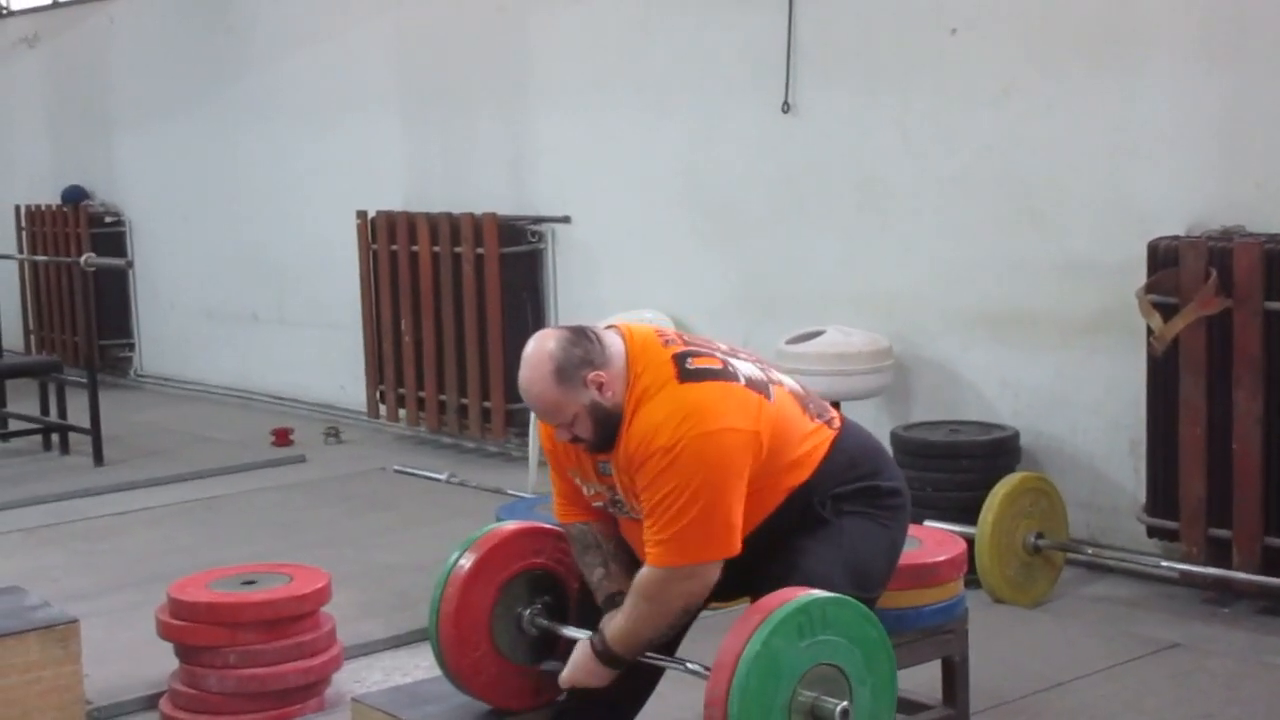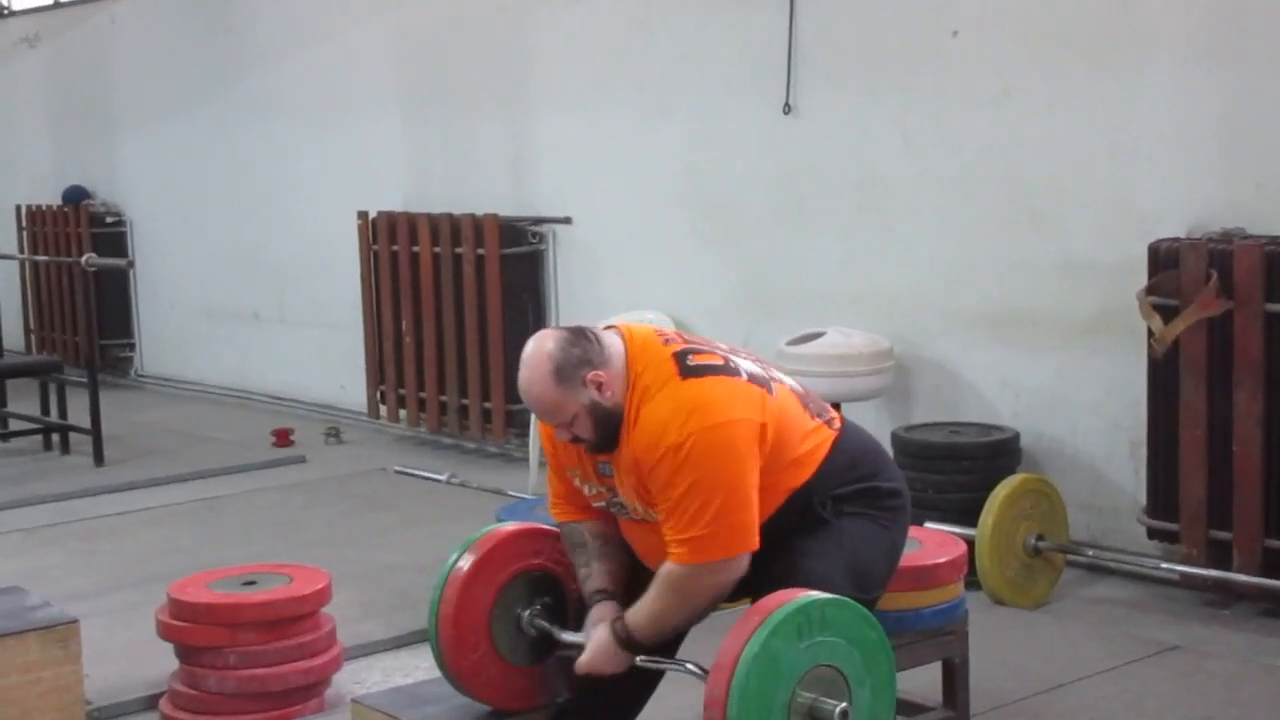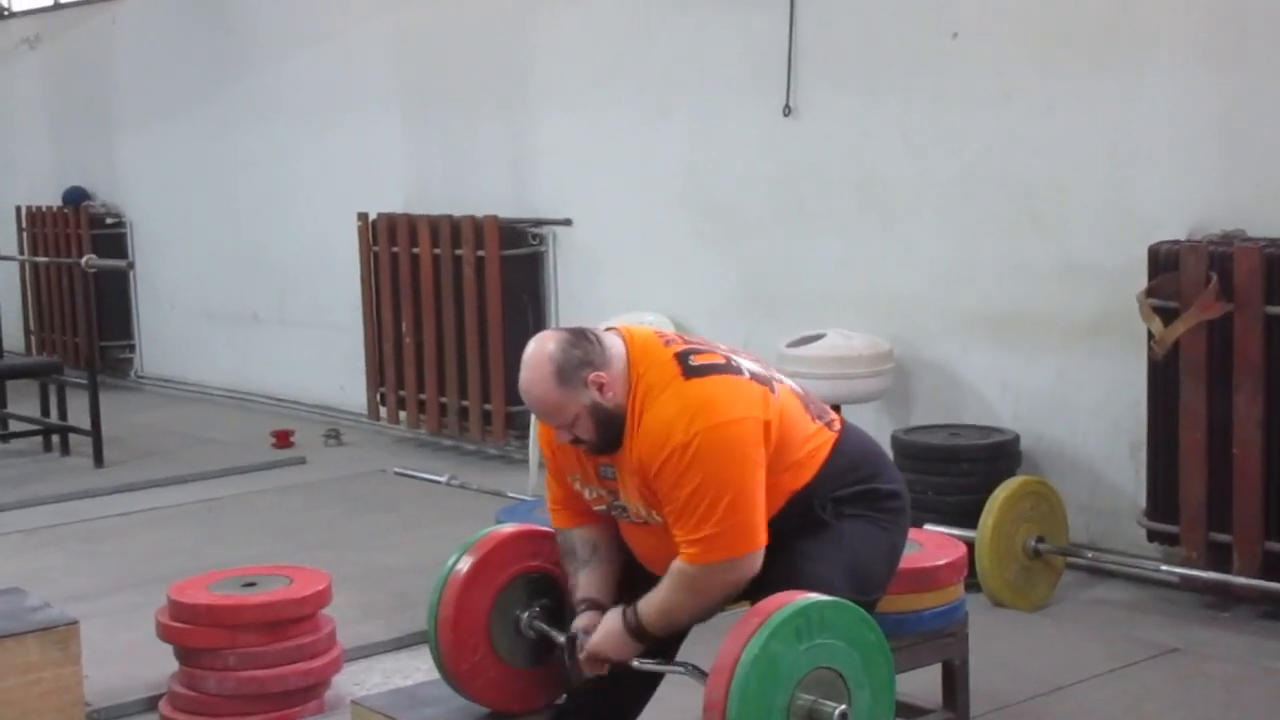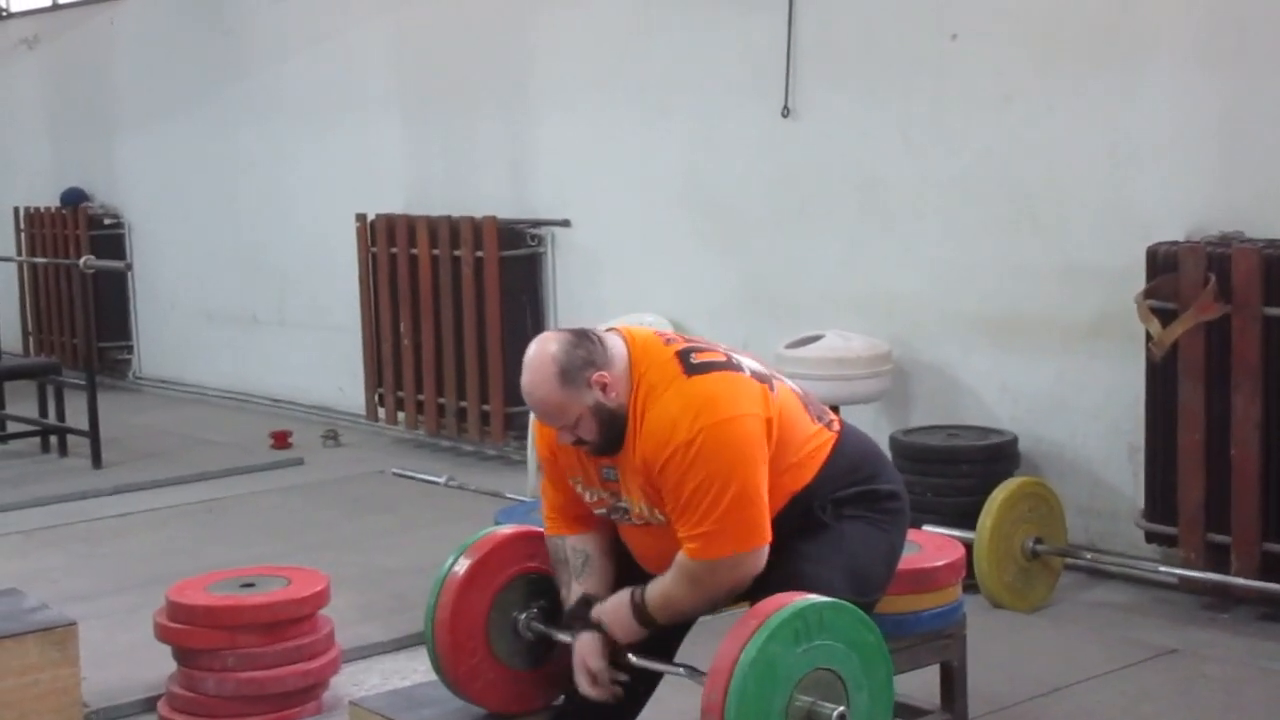
dt=0.1s
person 1, frame 1
left shoulder: (689, 413)
right shoulder: (569, 402)
left elbow: (685, 575)
right elbow: (584, 510)
left wrist: (608, 653)
right wrist: (612, 603)
person 1, frame 2
left shoulder: (693, 408)
right shoulder: (568, 401)
left elbow: (705, 571)
right elbow: (582, 510)
left wrist: (625, 639)
right wrist: (603, 601)
right knee: (611, 623)
person 1, frame 3
left shoulder: (696, 410)
right shoulder: (566, 404)
left elbow: (724, 566)
right elbow: (578, 515)
left wrist: (636, 626)
right wrist: (589, 607)
person 1, frame 4
left shoulder: (698, 406)
right shoulder: (566, 404)
left elbow: (728, 563)
right elbow: (575, 521)
left wrist: (639, 612)
right wrist: (585, 624)
